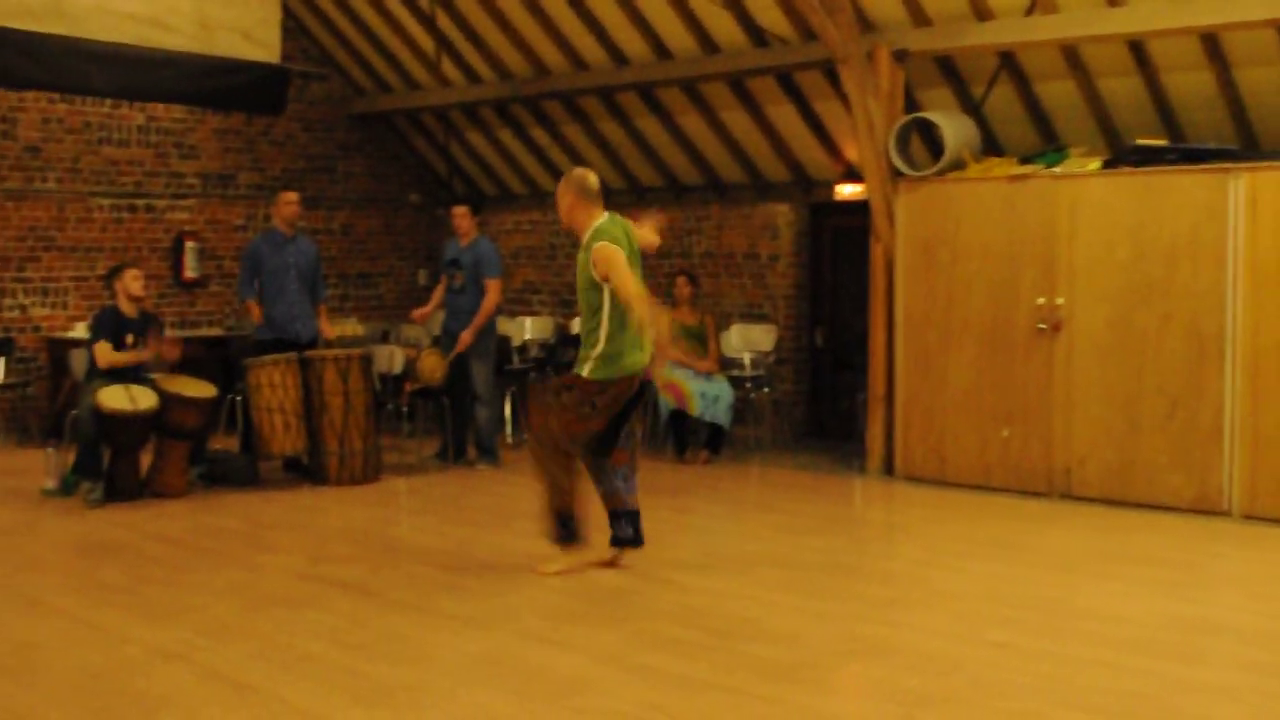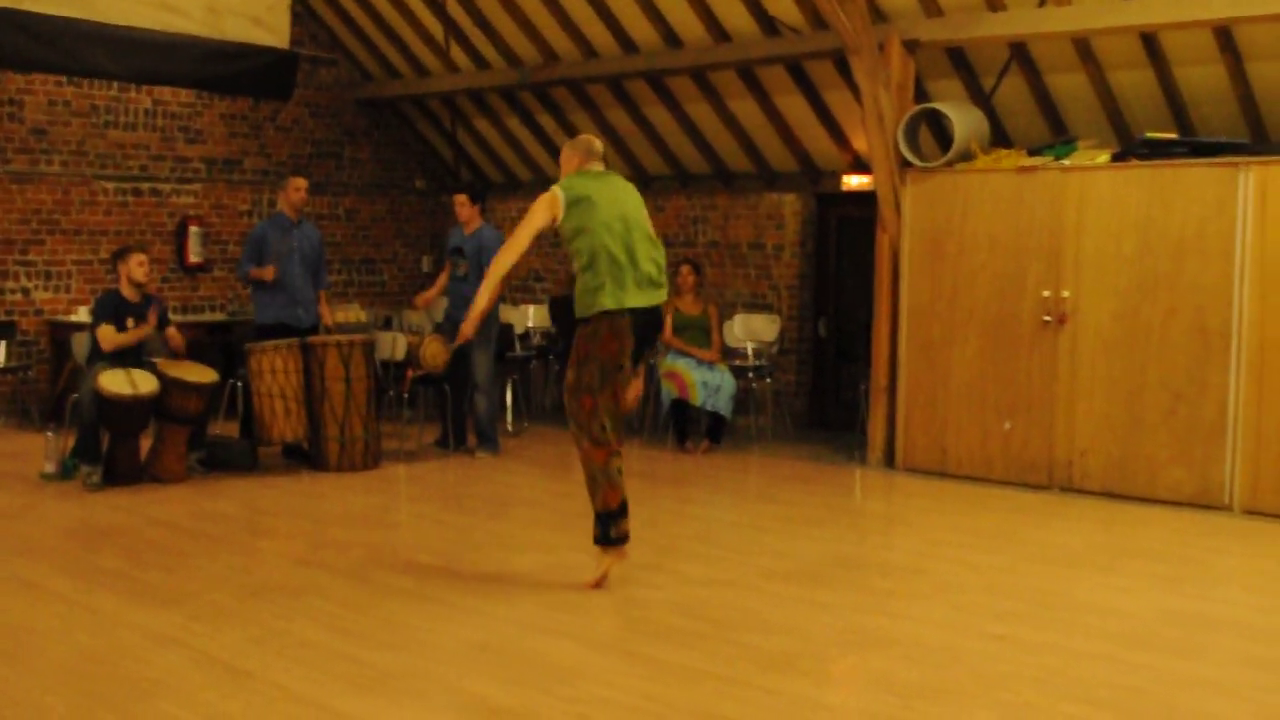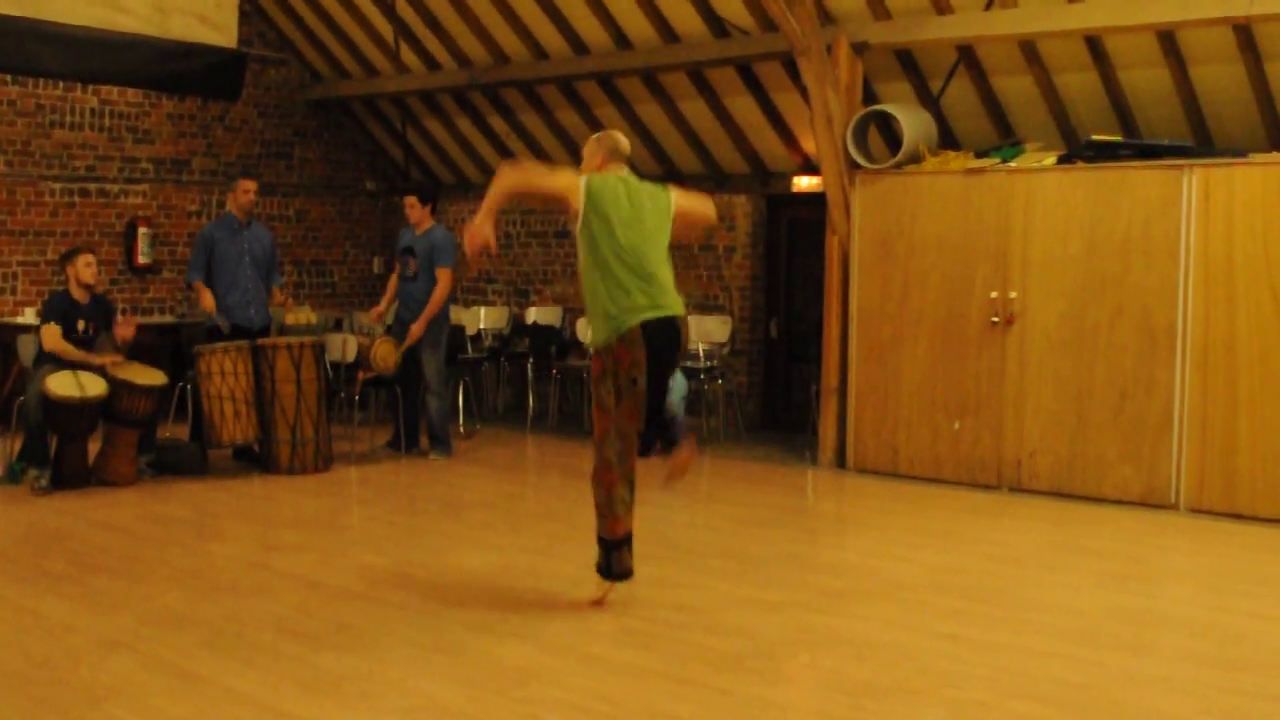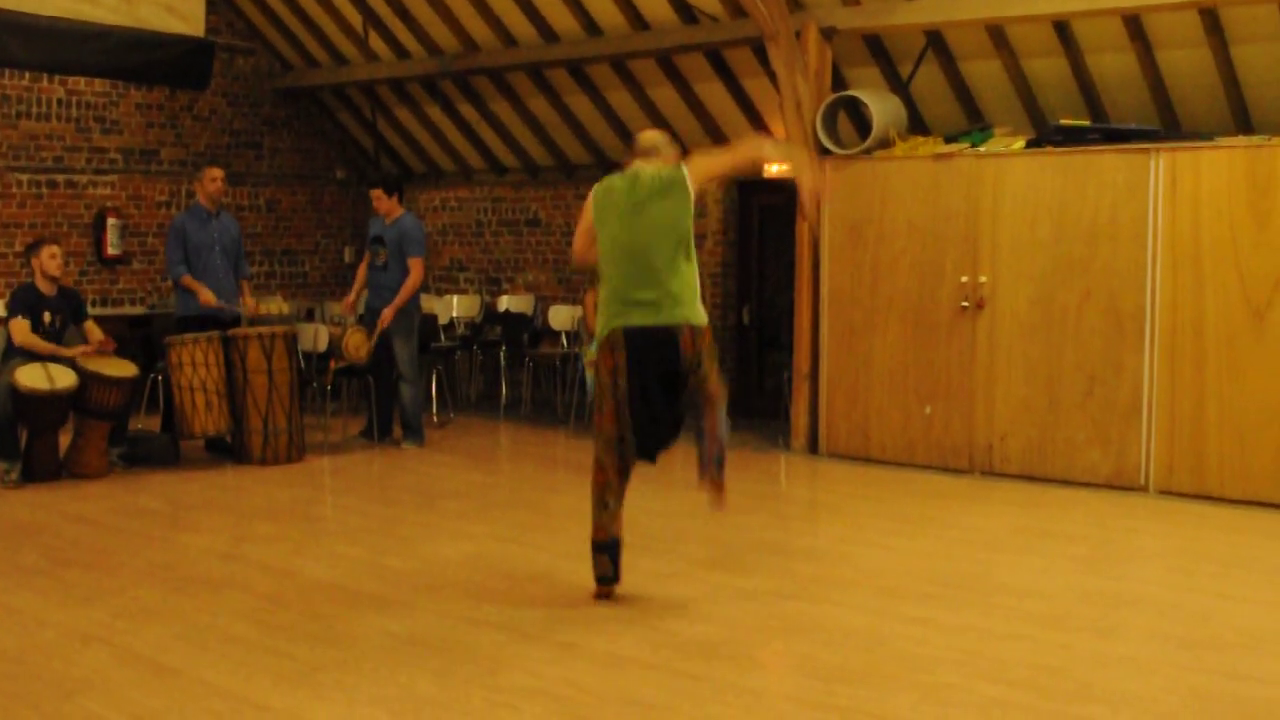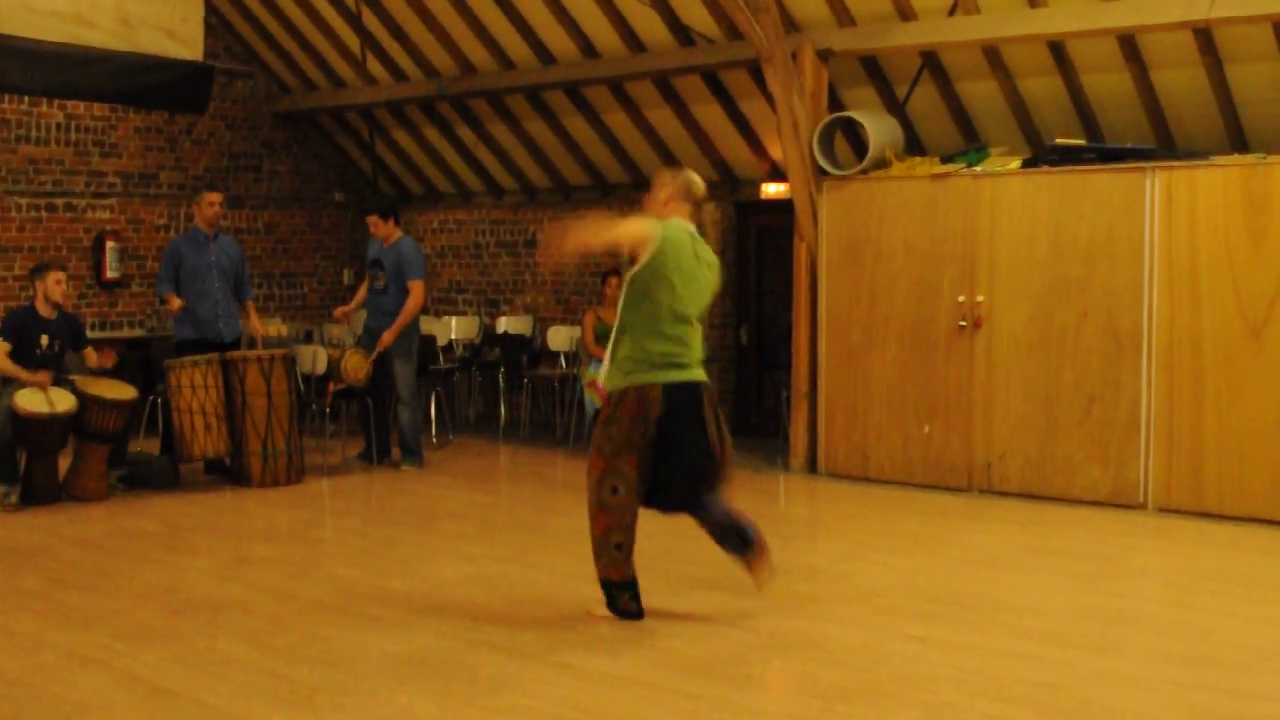
dt=0.7s
person 1, frame 1
left shoulder: (603, 249)
right shoulder: (618, 225)
left elbow: (638, 300)
right elbow: (649, 240)
left wrist: (661, 341)
right wrist: (647, 229)
left hip: (608, 371)
right hip: (630, 363)
left knee: (550, 441)
right knee: (610, 452)
left ankle: (568, 539)
right ankle: (626, 532)
person 1, frame 2
left shoulder: (559, 194)
right shoulder: (626, 190)
left elbow: (516, 244)
right elbow: (648, 243)
left wrist: (481, 299)
left hip: (608, 313)
right hip: (650, 308)
left knee: (593, 424)
left ankle: (612, 535)
right ankle: (628, 375)
person 1, frame 3
left shoulder: (584, 187)
right shoulder: (659, 196)
left elbow: (515, 176)
right elbow: (707, 212)
left wrist: (483, 217)
left hip: (622, 330)
right hip: (669, 322)
left knee: (615, 448)
left ankle: (615, 563)
right ankle: (674, 440)
person 1, frame 4
left shoulder: (602, 194)
right shoulder: (679, 178)
left elbow: (580, 251)
right elbow: (749, 150)
right wrist: (800, 163)
left hip: (622, 335)
right hip: (680, 328)
left knee: (614, 454)
right knee: (707, 390)
left ankle: (606, 565)
right ankle: (712, 462)
person 1, frame 5
left shoulder: (655, 236)
right shoulder: (706, 262)
left elbow: (604, 232)
left wrist: (561, 240)
left hip: (641, 390)
right hip: (688, 389)
left knee: (608, 492)
right knee: (693, 487)
left ankle: (622, 595)
right ankle: (747, 543)
person 2, frame 1
left shoulder: (309, 247)
right shoulder: (257, 247)
right elbow: (245, 285)
left wrist: (322, 319)
right wrist: (253, 308)
left hip: (305, 334)
right hip: (271, 335)
left ankle: (294, 455)
right ankle: (248, 458)
person 2, frame 2
left shoulder: (313, 233)
right shoulder: (263, 231)
right elbow: (243, 268)
left wrist: (322, 305)
right wrist: (261, 272)
left hip: (306, 319)
right hip: (272, 319)
left ankle: (293, 441)
right ankle: (247, 442)
person 2, frame 3
left shoulder: (264, 235)
right shoulder: (211, 233)
left elbow: (272, 273)
right elbow: (194, 271)
left wrist: (278, 295)
right wrist: (203, 292)
left hip: (258, 322)
right hip: (223, 322)
left ankle: (244, 443)
right ankle: (197, 445)
person 2, frame 4
left shoulder: (232, 224)
right shoulder: (182, 223)
right elbow: (174, 266)
left wrist: (246, 293)
right wrist: (199, 289)
left hip: (227, 312)
right hip: (193, 313)
left ankle: (216, 435)
right ankle: (169, 437)
person 2, frame 5
left shoulder: (232, 246)
right shoulder: (178, 247)
left elbow: (243, 286)
right elbow: (163, 283)
left wrist: (252, 315)
right wrist: (172, 299)
left hip: (228, 334)
right hip: (192, 335)
left ankle: (215, 457)
right ankle: (168, 459)
person 3, frame 1
left shoulder: (485, 249)
right shoulder: (449, 247)
left elbow: (493, 295)
left wrist: (472, 330)
right wrist: (429, 308)
left hip: (478, 333)
right hip: (450, 330)
left knee: (482, 393)
right knee: (452, 391)
left ankle: (487, 453)
right ankle: (453, 449)
person 3, frame 2
left shoulder: (490, 237)
right shoulder: (454, 234)
right wrist: (433, 293)
left hip: (480, 321)
right hip: (452, 317)
left knee: (481, 381)
right knee: (452, 378)
left ankle: (487, 442)
right ankle: (453, 437)
person 3, frame 3
left shoulder: (441, 238)
right shoulder: (404, 235)
left elbow: (444, 285)
left wrist: (423, 322)
right wrist: (384, 305)
left hip: (430, 323)
right hip: (403, 319)
left knee: (433, 383)
right knee: (402, 381)
left ankle: (440, 443)
right ankle: (405, 439)
person 3, frame 4
left shoulder: (410, 227)
right shoulder: (374, 223)
left elbow: (416, 274)
left wrist: (393, 308)
right wrist: (354, 293)
left hip: (401, 311)
right hip: (373, 308)
left knee: (405, 372)
right knee: (375, 370)
left ankle: (413, 432)
right ankle: (378, 428)
person 3, frame 5
left shoulder: (408, 250)
right shoulder: (373, 246)
left elbow: (417, 296)
left wrist: (394, 331)
right wrist: (351, 307)
left hip: (400, 334)
right hip: (372, 330)
left knee: (404, 394)
right knee: (373, 392)
left ankle: (412, 455)
right ankle: (377, 450)
person 4, frame 1
left shoulder: (150, 319)
right shoulder: (106, 317)
left elbow: (167, 355)
right elbow: (104, 361)
left wrist: (170, 353)
right wrist: (143, 354)
left hip: (136, 380)
right hip: (104, 381)
right knee: (88, 409)
left ankle: (191, 463)
right ankle: (90, 476)
person 4, frame 2
left shoulder: (153, 302)
right shoulder: (108, 301)
left elbow: (173, 338)
right elbow: (108, 343)
left wrist: (178, 344)
right wrist: (146, 330)
left hip: (137, 364)
right hip: (107, 364)
right knee: (90, 393)
left ankle: (192, 451)
right ankle: (90, 462)
person 4, frame 3
left shoulder: (101, 303)
right shoulder: (56, 301)
left elbow: (118, 340)
right elbow: (50, 343)
left wrist: (125, 338)
right wrist: (94, 359)
left hip: (88, 368)
right hip: (53, 366)
right knee: (35, 396)
left ankle: (141, 454)
right ankle: (36, 466)
person 4, frame 4
left shoulder: (69, 296)
right shoulder: (22, 295)
left elbow: (89, 327)
left wrist: (101, 343)
right wrist: (65, 351)
left hip: (58, 360)
right hip: (22, 360)
left ankle: (113, 446)
person 4, frame 5
left shoulder: (70, 321)
left elbow: (87, 355)
left wrist: (100, 362)
right wrist: (29, 377)
left hip: (58, 384)
right hip: (21, 383)
